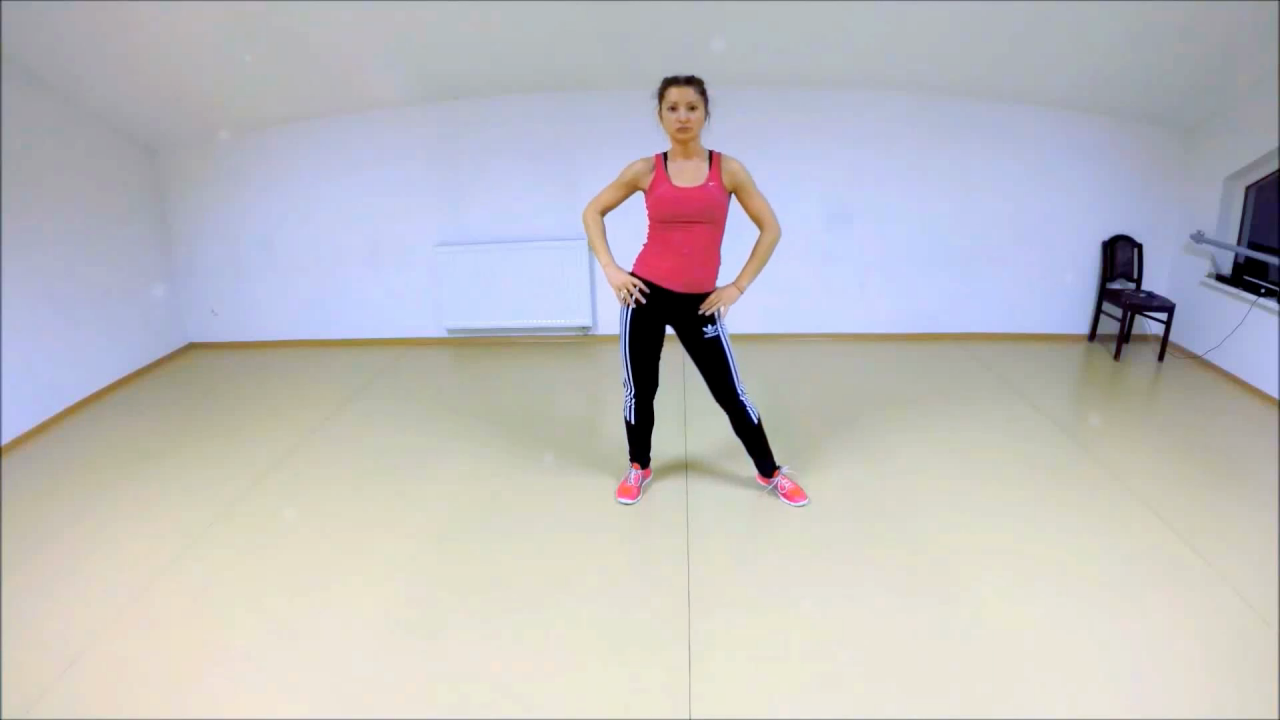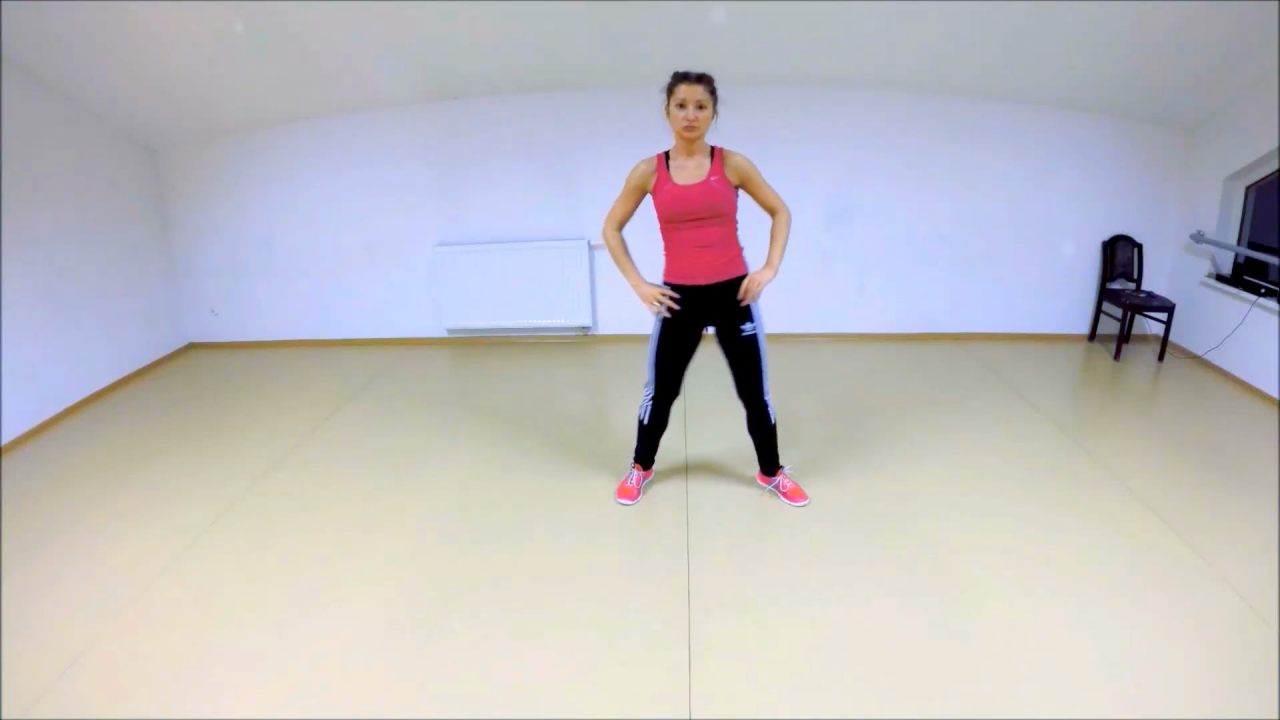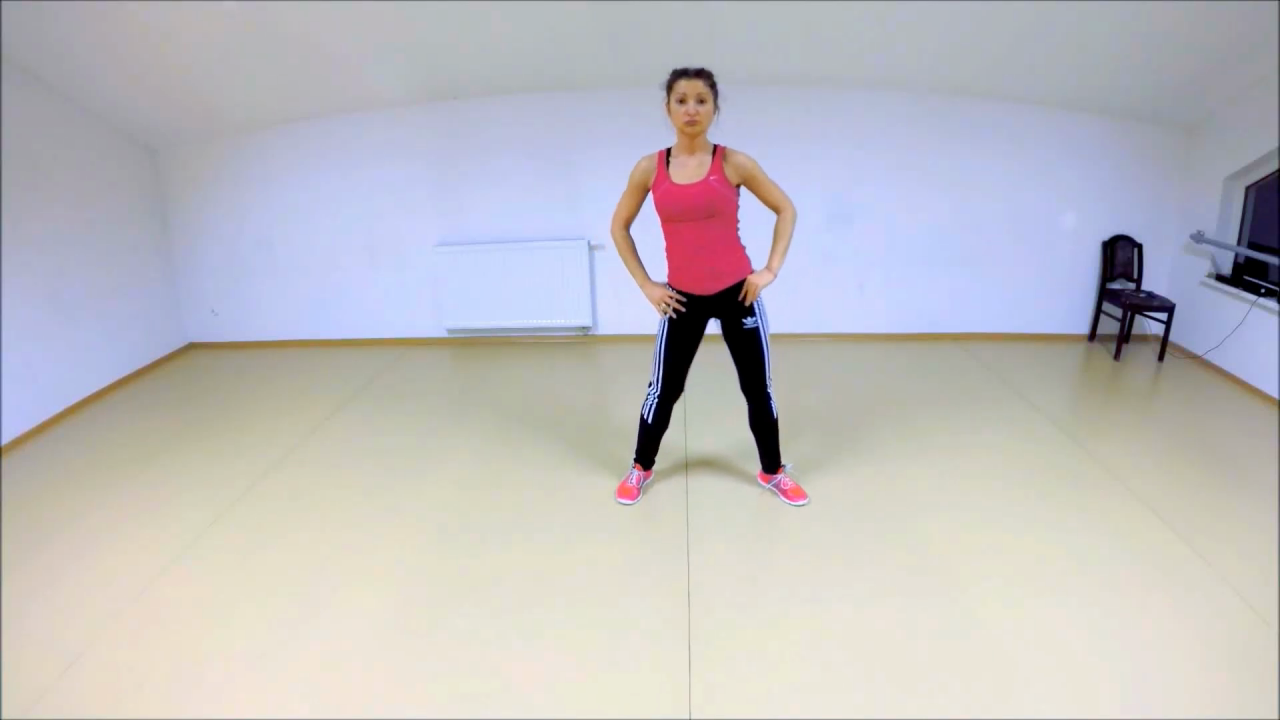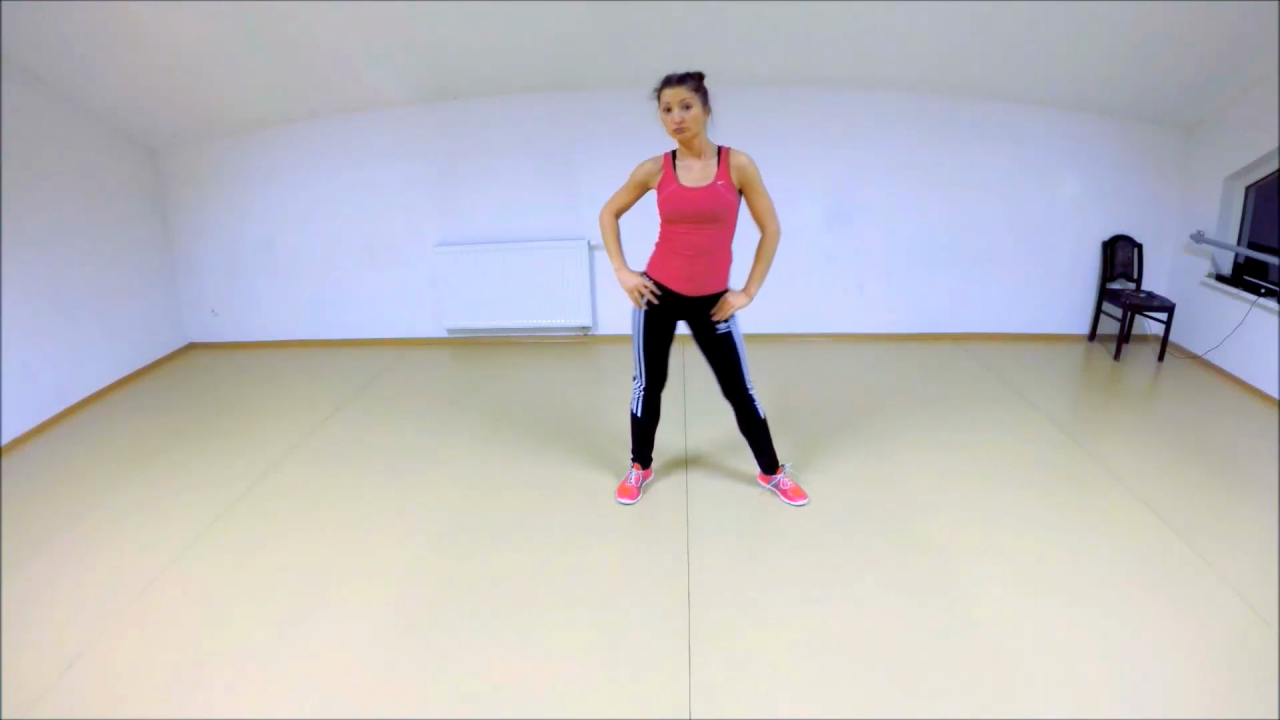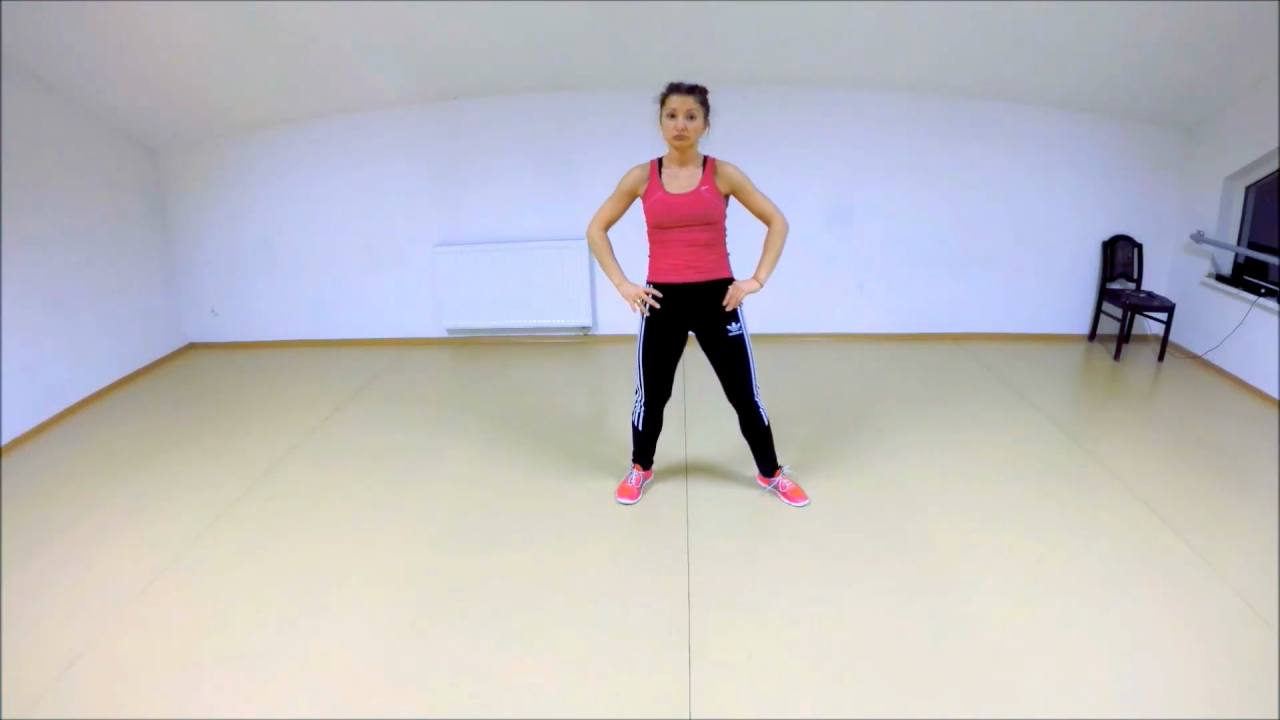
dt=0.5s
person 1, frame 1
left shoulder: (728, 169)
right shoulder: (644, 169)
left elbow: (770, 228)
right elbow: (593, 212)
left wrist: (738, 286)
right wrist: (610, 268)
left hip: (698, 301)
right hip: (646, 294)
left knee: (730, 393)
right knee: (639, 390)
left ankle: (770, 472)
right ankle: (639, 466)
person 1, frame 2
left shoulder: (732, 164)
right shoulder: (649, 171)
left elbow: (780, 211)
right elbow: (612, 228)
left wrist: (771, 267)
right wrist: (638, 283)
left hip: (733, 294)
right hip: (680, 298)
left knee: (755, 392)
right knee: (660, 392)
left ankle: (771, 472)
right ankle: (641, 468)
person 1, frame 3
left shoulder: (735, 163)
right shoulder: (649, 168)
left elbow: (786, 210)
right elbow: (619, 227)
left wrist: (771, 269)
right wrist: (646, 285)
left hip: (738, 293)
right hip: (683, 299)
left knee: (758, 388)
right knee: (664, 389)
left ankle: (772, 472)
right ankle: (641, 468)
person 1, frame 4
left shoulder: (738, 165)
right shoulder: (654, 170)
left elbow: (770, 229)
right elbow: (609, 214)
left wrist: (747, 291)
right wrist: (622, 272)
left hip: (713, 300)
right hip: (658, 294)
left knee: (739, 389)
right knee: (648, 384)
left ankle: (771, 471)
right ankle: (640, 466)
person 1, frame 5
left shoulder: (723, 173)
right shoulder: (641, 177)
left elbow: (777, 222)
right elbow: (596, 229)
left wrist: (759, 278)
right wrist: (621, 284)
left hip: (717, 298)
right hip: (663, 300)
left knee: (745, 396)
right knee: (651, 396)
left ankle: (770, 473)
right ankle: (641, 468)
